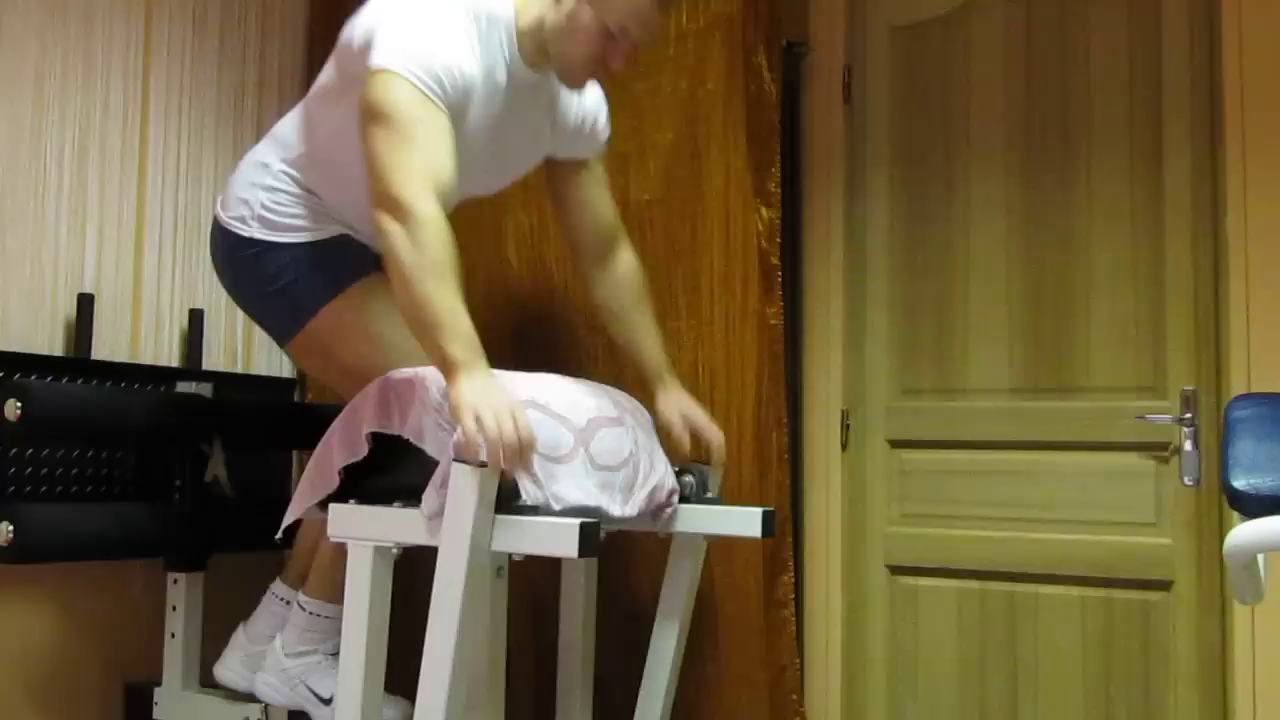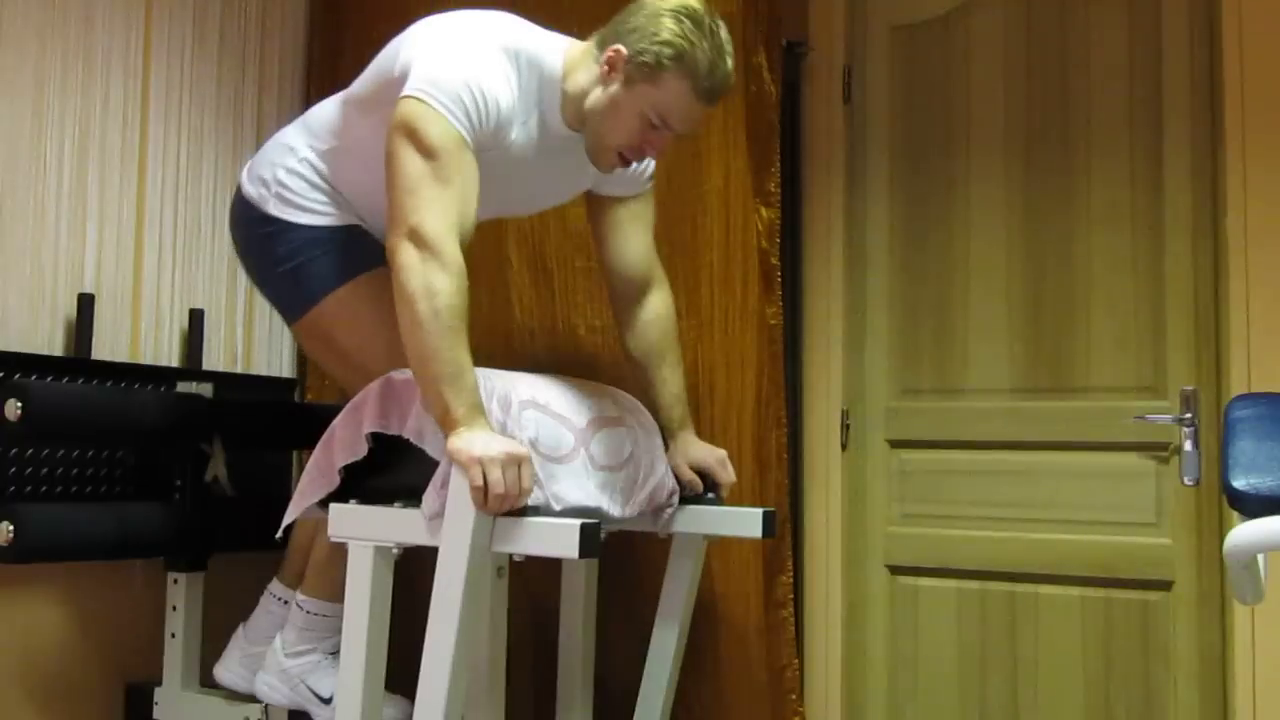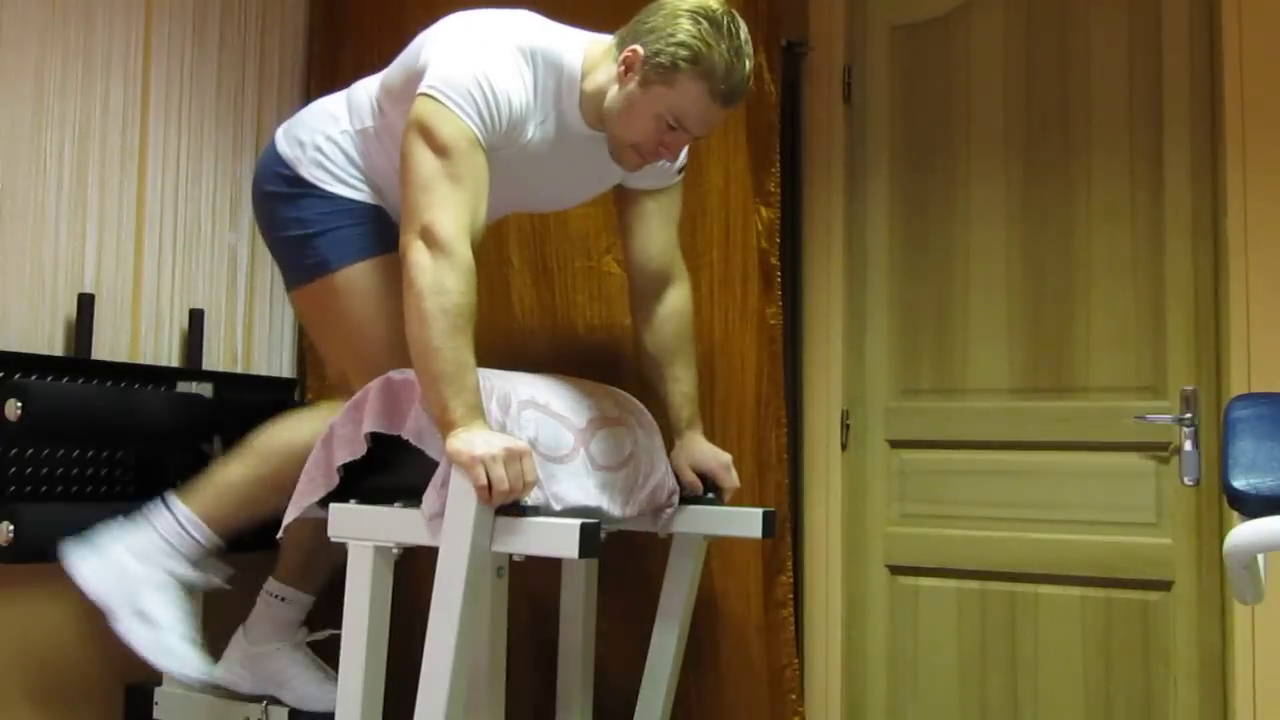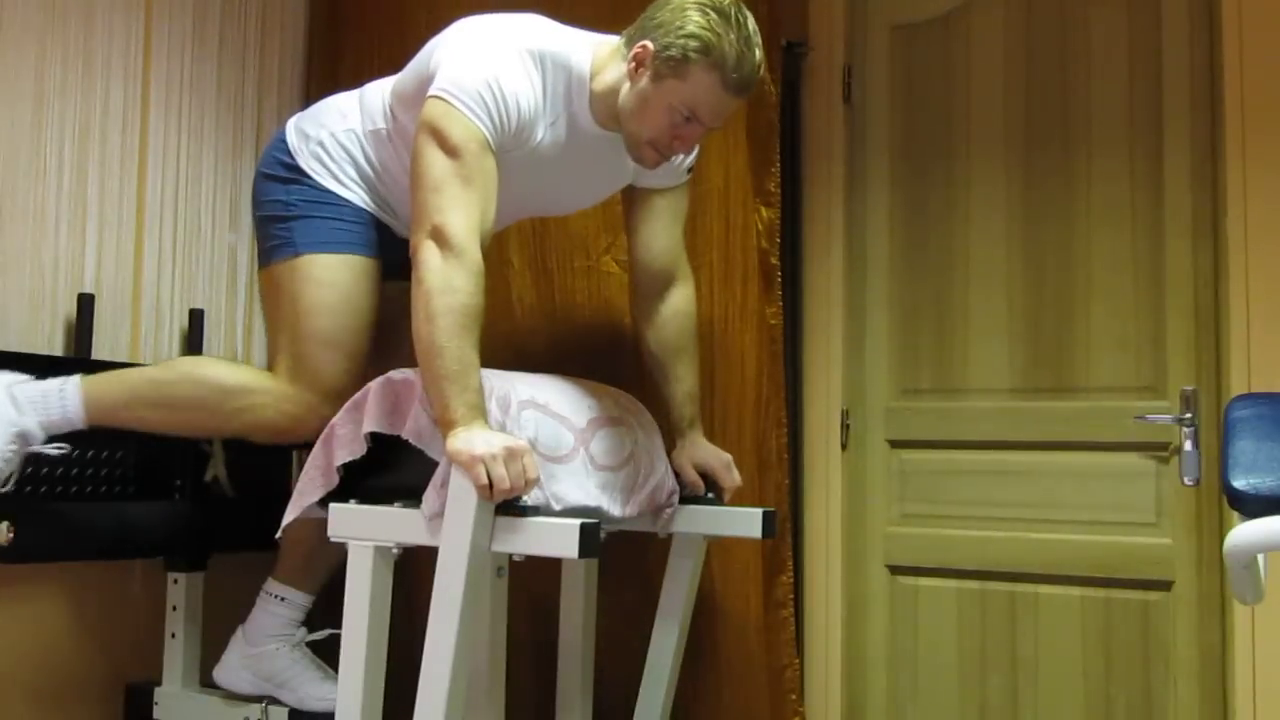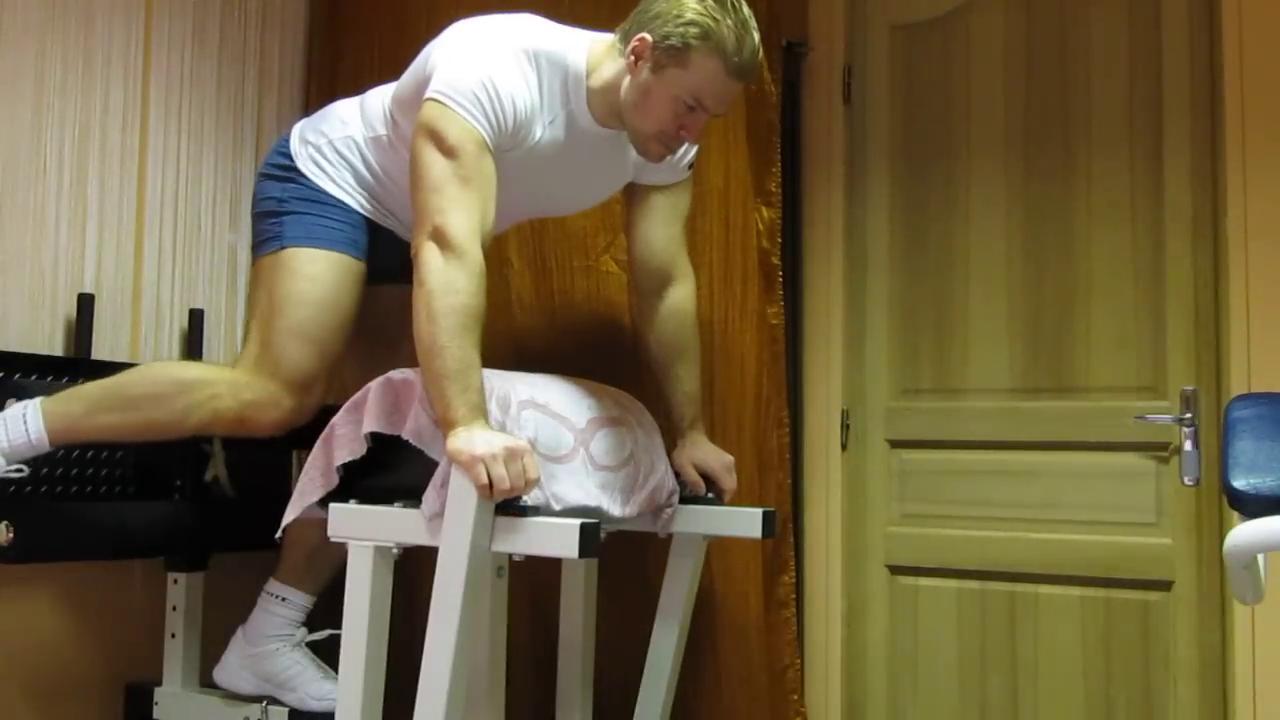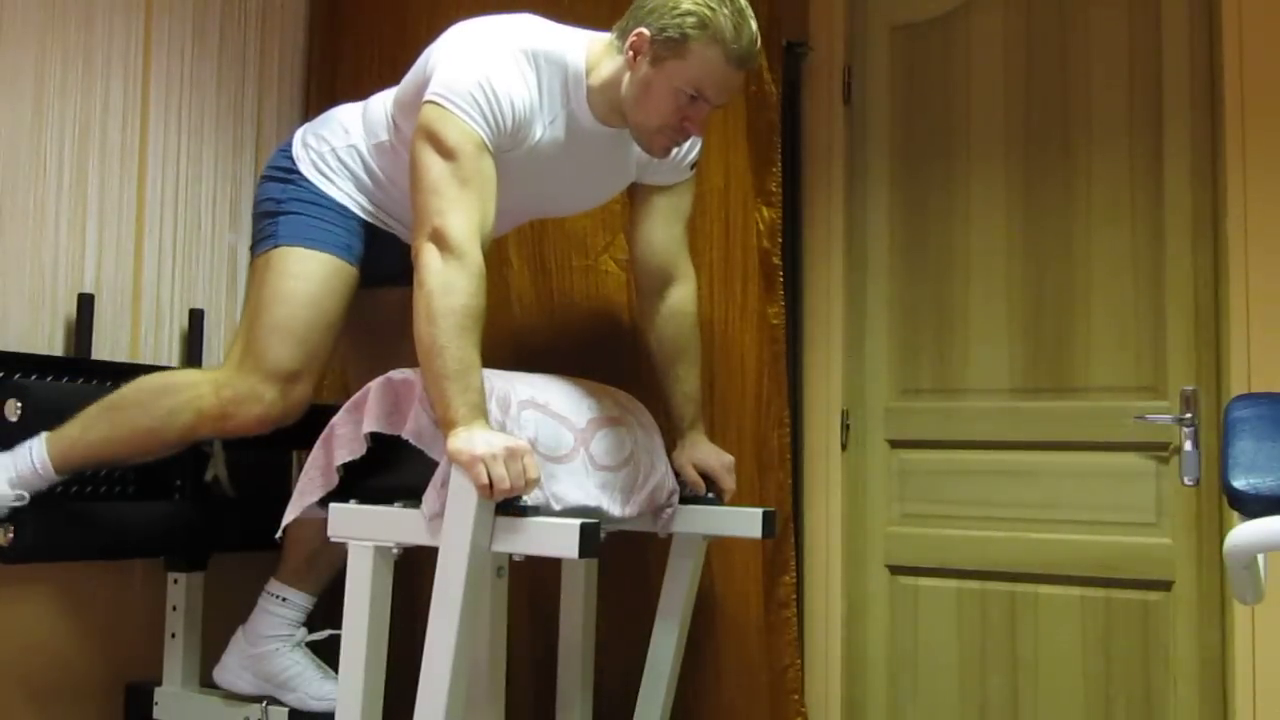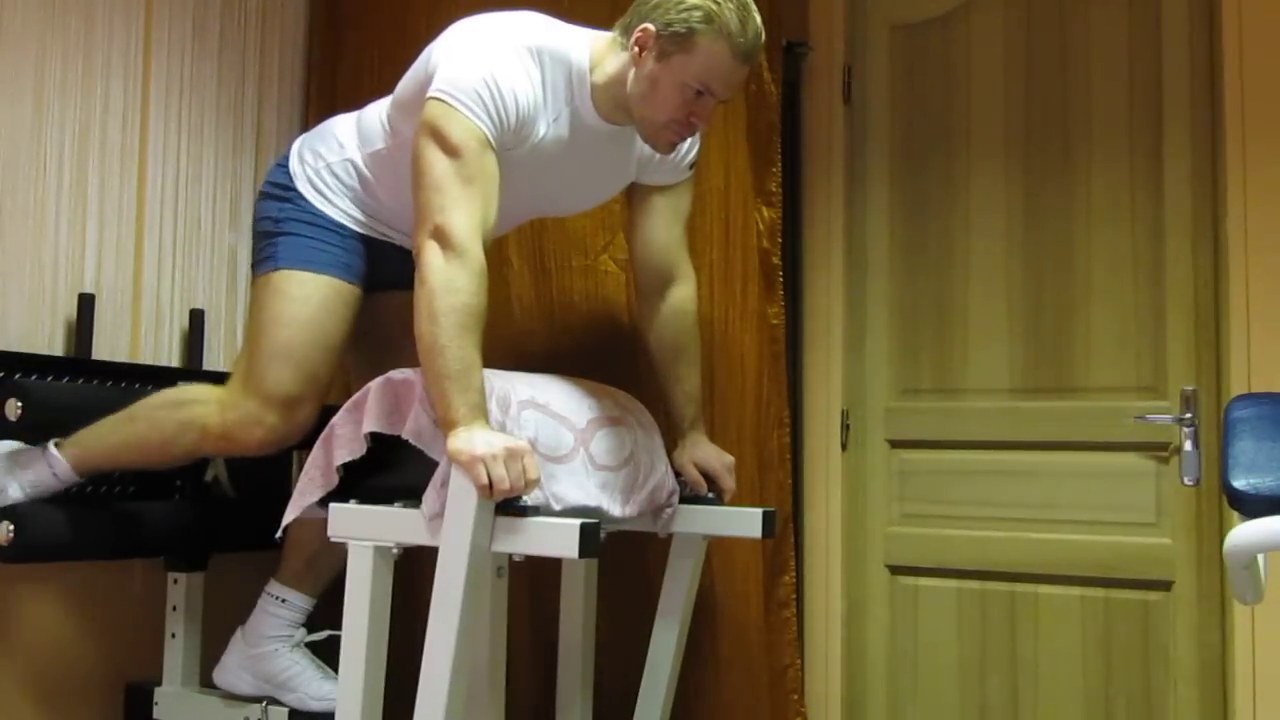
dt=0.3s
person 1, frame 1
left shoulder: (577, 103)
left elbow: (606, 250)
right elbow: (405, 208)
left wrist: (663, 386)
right wrist: (468, 373)
left hip: (350, 239)
right hip: (276, 230)
left ankle: (265, 642)
right ankle: (301, 654)
person 1, frame 2
left shoulder: (623, 142)
right shoulder: (471, 69)
left elbow: (641, 291)
right elbow: (426, 248)
left wrist: (678, 433)
right wrist: (466, 425)
left hip: (368, 228)
right hip: (295, 211)
right knee: (424, 413)
left ankle: (265, 641)
right ankle: (300, 654)
person 1, frame 3
left shoulder: (660, 129)
right shoulder: (489, 64)
left elbow: (660, 287)
right elbow: (433, 244)
left wrist: (685, 433)
right wrist: (462, 427)
left hip: (393, 200)
right hip: (321, 178)
left ankle: (265, 641)
right ankle: (152, 551)
person 1, frame 4
left shoulder: (663, 134)
right shoulder: (498, 67)
left elbow: (664, 287)
right elbow: (447, 245)
left wrist: (687, 432)
right wrist: (463, 424)
left hip: (401, 216)
right hip: (326, 174)
right knee: (304, 401)
left ankle: (265, 642)
person 1, frame 5
left shoulder: (663, 138)
right shoulder: (495, 67)
left elbow: (665, 285)
right elbow: (448, 246)
left wrist: (689, 431)
right wrist: (465, 425)
left hip: (407, 229)
right hip: (331, 179)
right knee: (272, 396)
left ankle: (266, 642)
person 1, frame 6
left shoulder: (668, 138)
right shoulder: (494, 67)
left elbow: (668, 286)
right elbow: (448, 247)
left wrist: (689, 431)
right wrist: (466, 424)
left hip: (410, 236)
right hip: (332, 185)
right knee: (260, 395)
left ankle: (266, 642)
person 1, frame 7
left shoulder: (665, 141)
right shoulder: (497, 65)
left elbow: (666, 285)
right elbow: (451, 245)
left wrist: (690, 432)
right wrist: (466, 424)
left hip: (410, 242)
right hip: (328, 199)
right knee: (268, 416)
left ankle: (265, 643)
